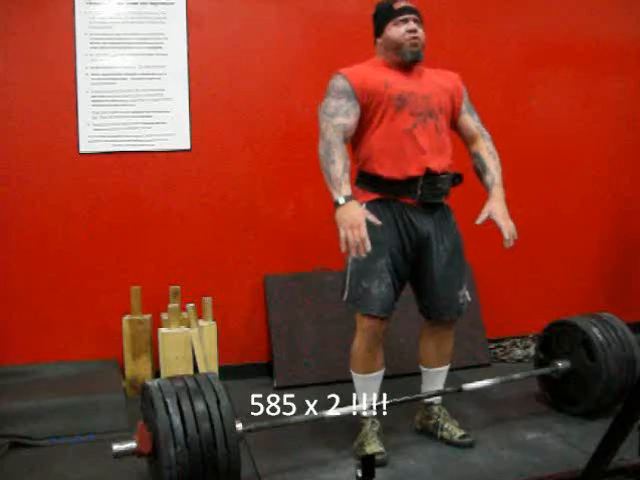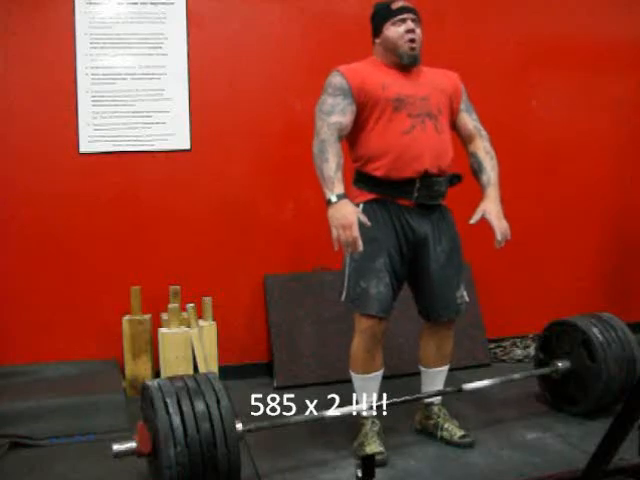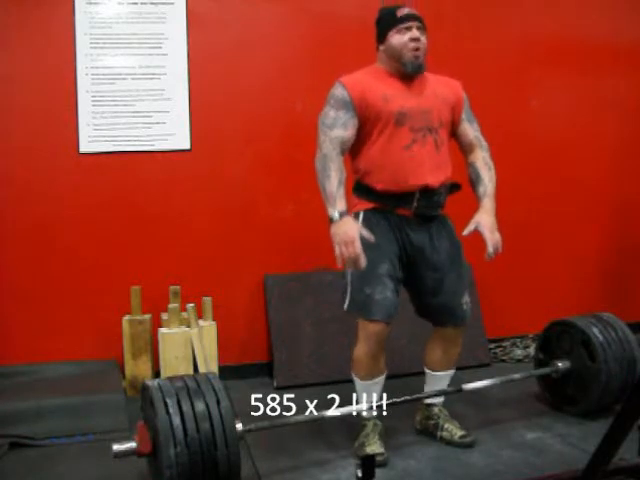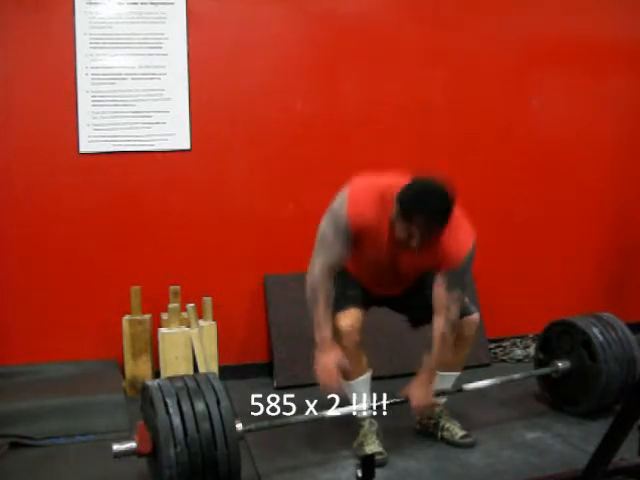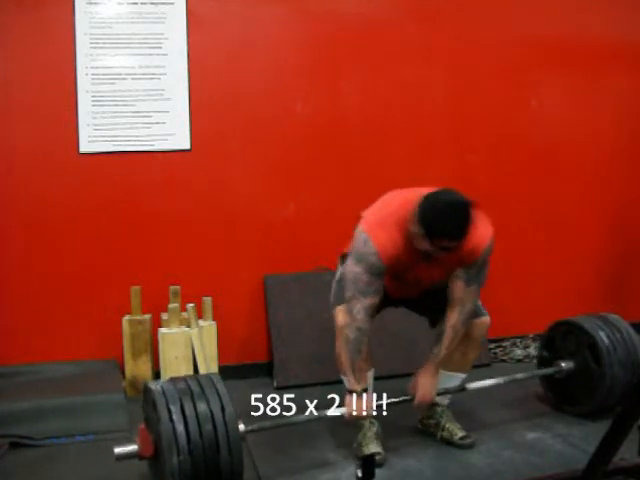
dt=1s
person 1, frame 1
left shoulder: (448, 83)
right shoulder: (352, 79)
left elbow: (479, 139)
right elbow: (332, 140)
left wrist: (497, 196)
right wrist: (344, 202)
left hip: (436, 210)
right hip: (381, 209)
left knee: (444, 315)
right knee: (372, 319)
left ankle: (431, 410)
right ankle: (368, 423)
person 1, frame 2
left shoulder: (447, 81)
right shoulder: (350, 78)
left elbow: (477, 139)
right elbow: (327, 137)
left wrist: (492, 196)
right wrist: (336, 199)
left hip: (434, 210)
right hip: (378, 209)
left knee: (444, 315)
right knee: (371, 319)
left ankle: (431, 410)
right ankle: (368, 423)
person 1, frame 3
left shoulder: (450, 90)
right shoulder: (353, 89)
left elbow: (476, 149)
right elbow: (329, 152)
left wrist: (487, 209)
right wrist: (340, 217)
left hip: (432, 219)
right hip: (378, 218)
left knee: (453, 321)
right knee: (375, 326)
left ankle: (432, 411)
right ankle: (370, 424)
person 1, frame 4
left shoulder: (458, 238)
right shoulder: (358, 201)
left elbow: (445, 312)
right elbow: (320, 270)
left wrist: (426, 379)
right wrist: (324, 346)
left hip: (411, 282)
right hip: (355, 275)
left knee: (468, 321)
right knee: (348, 324)
left ankle: (434, 411)
right ankle: (366, 423)
person 1, frame 5
left shoulder: (478, 236)
right shoulder: (376, 235)
left elbow: (460, 308)
right elbow: (358, 318)
left wrist: (431, 370)
right wrist: (358, 389)
right hip: (374, 275)
left knee: (478, 323)
right knee: (346, 322)
left ankle: (435, 411)
right ankle: (368, 423)
